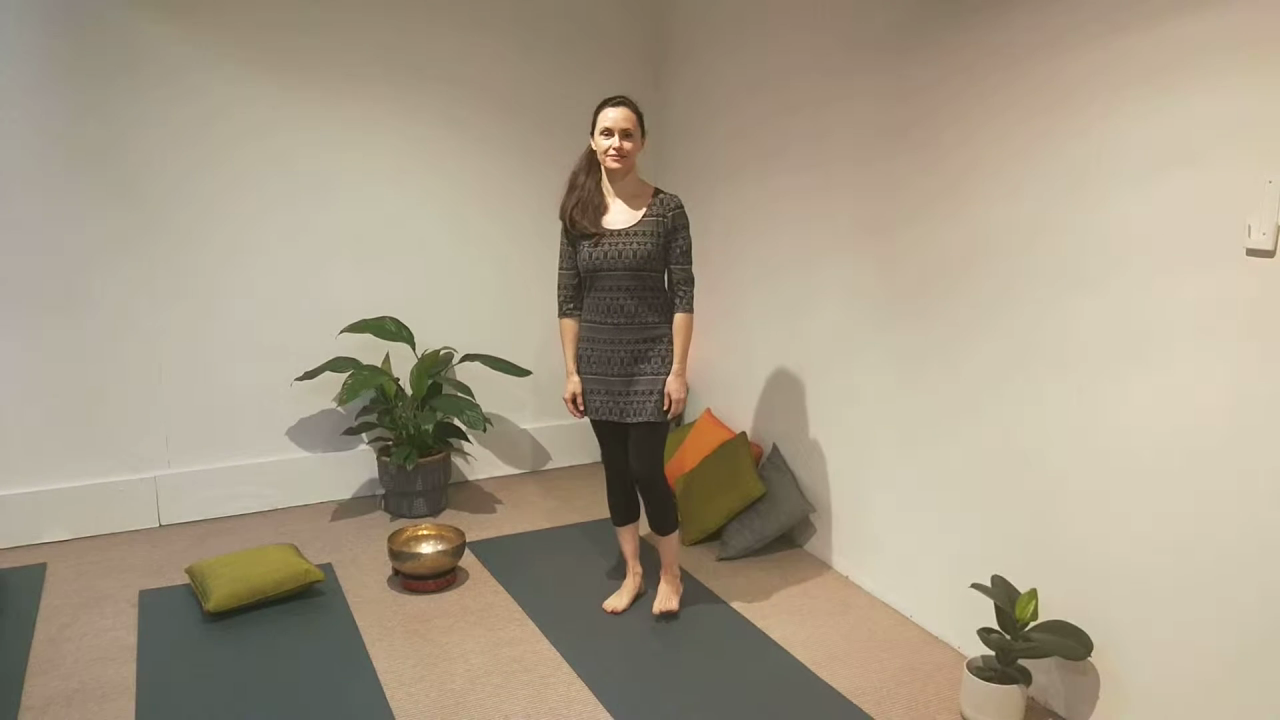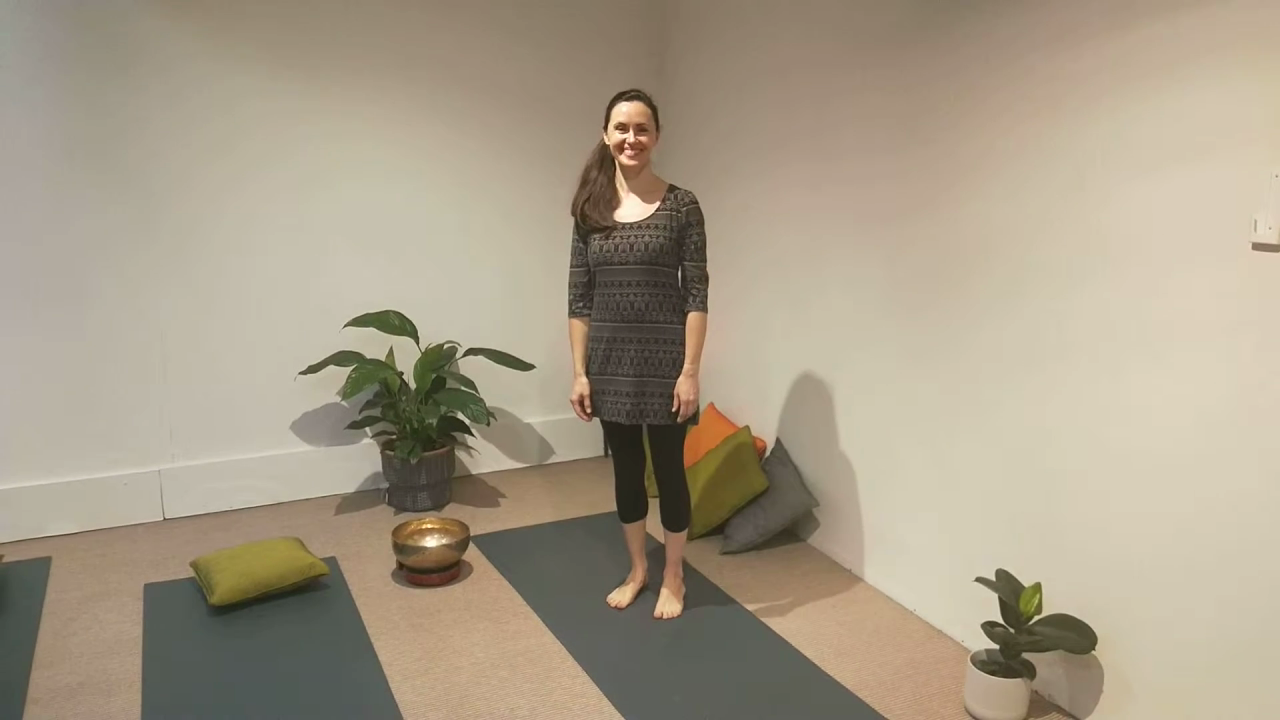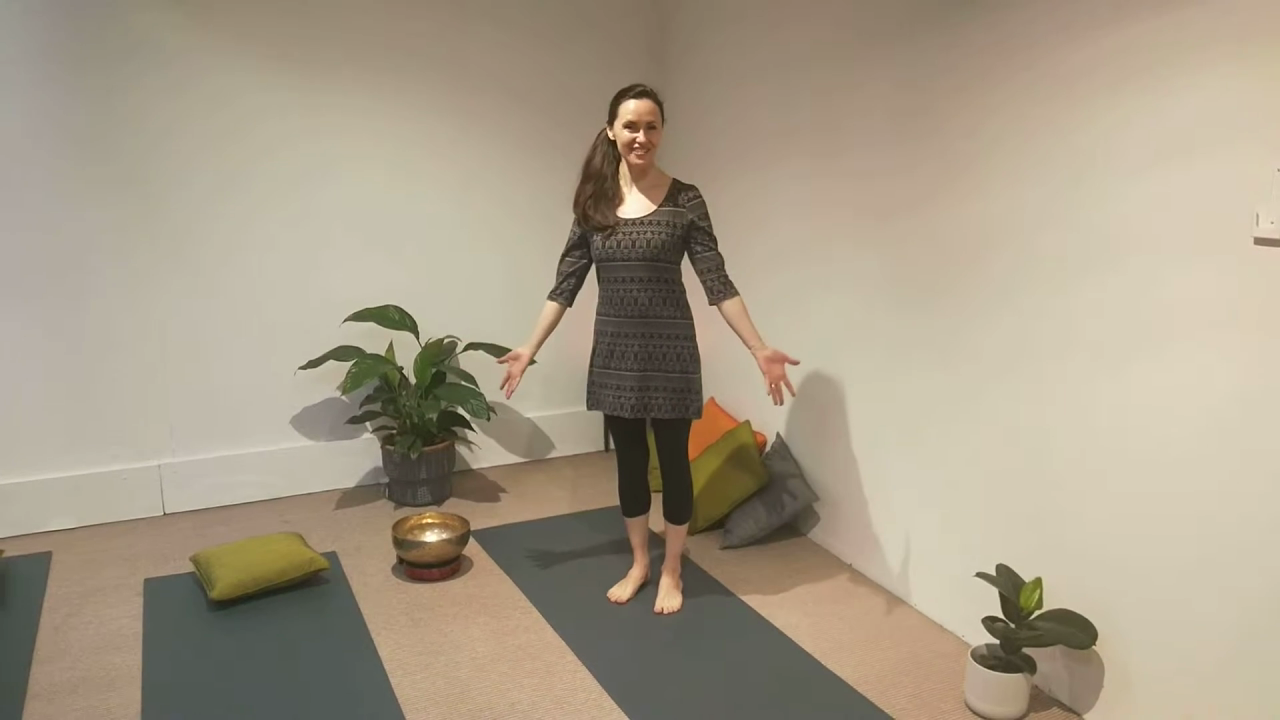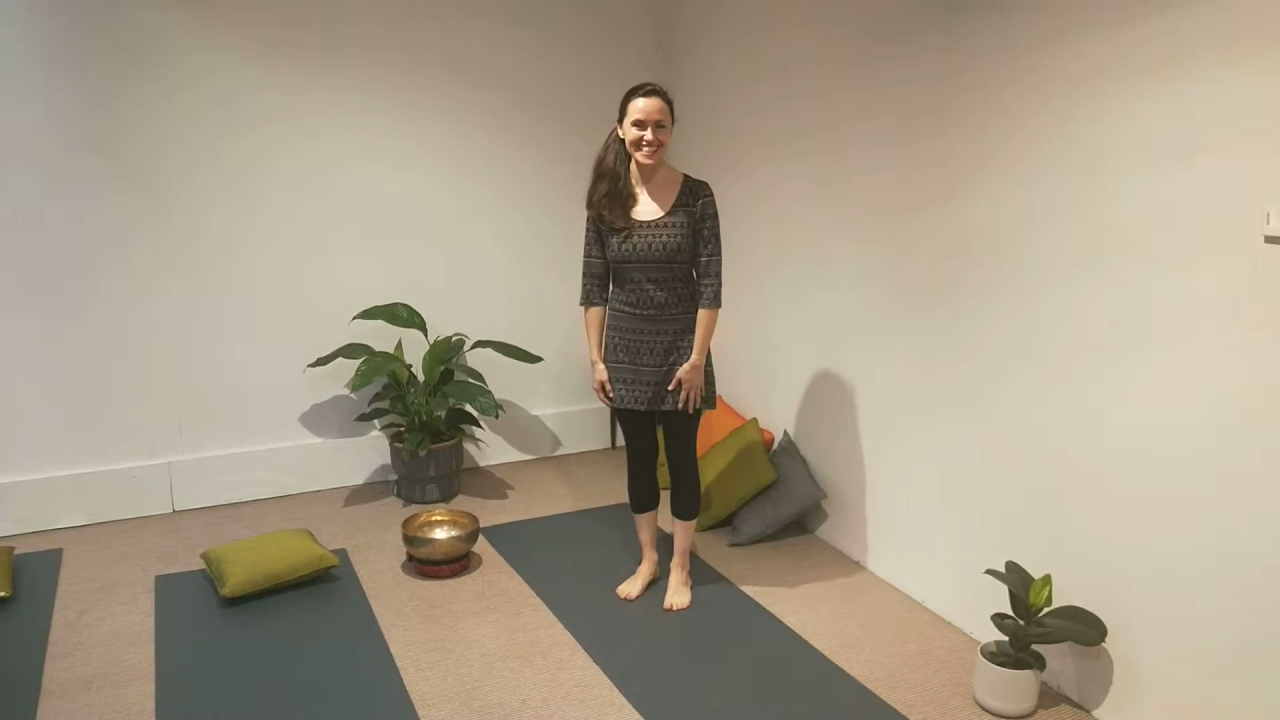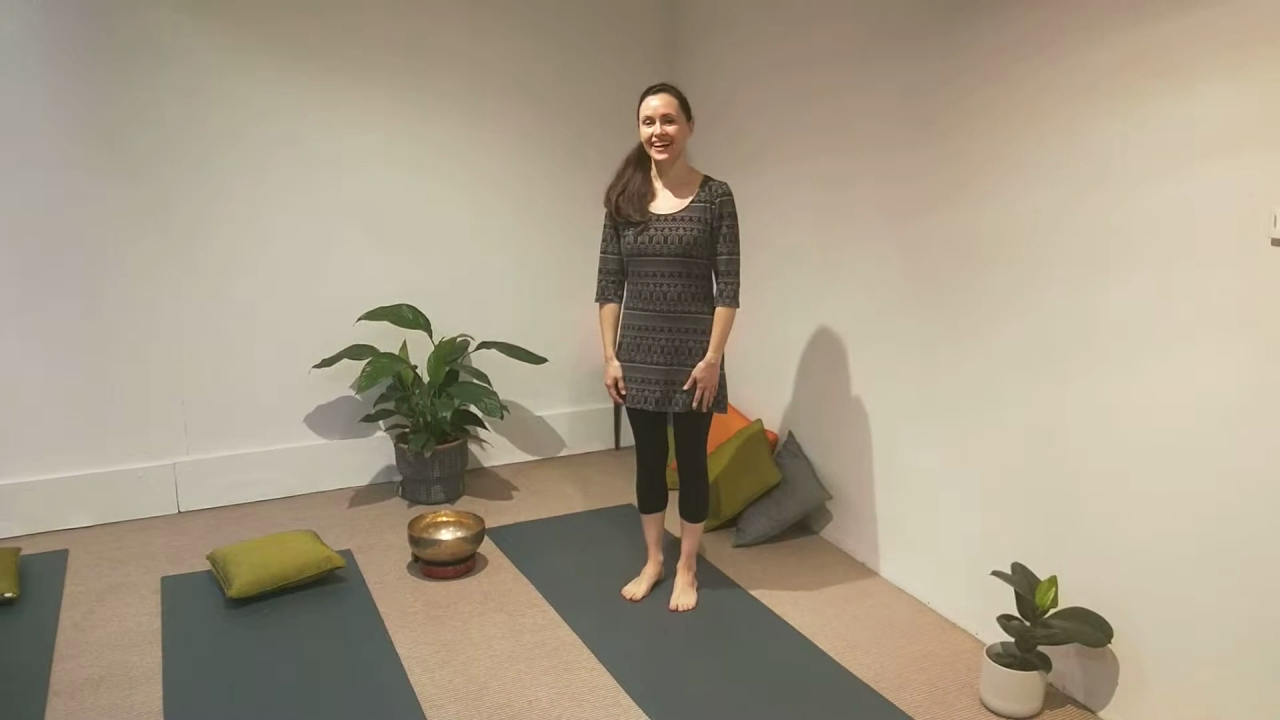
dt=1s
person 1, frame 1
left shoulder: (667, 209)
right shoulder: (579, 212)
left elbow: (683, 295)
right elbow: (568, 298)
left wrist: (679, 369)
right wrist: (571, 370)
left hip: (651, 358)
right hip: (599, 360)
left knee: (646, 469)
right knee: (616, 469)
left ankle: (670, 574)
right ankle: (633, 573)
person 1, frame 2
left shoulder: (682, 206)
right shoulder: (590, 208)
left elbow: (696, 296)
right elbow: (579, 298)
left wrist: (690, 371)
right wrist: (579, 372)
left hip: (663, 357)
right hip: (609, 359)
left knee: (668, 468)
right knee: (626, 468)
left ankle: (673, 576)
right ankle: (637, 568)
person 1, frame 3
left shoulder: (685, 200)
right shoulder: (594, 201)
left elbow: (717, 282)
right elbow: (566, 283)
left wrist: (760, 350)
right wrist: (530, 349)
left hip: (669, 349)
right hip: (614, 350)
left knee: (672, 461)
right knee: (629, 460)
left ankle: (671, 571)
right ankle: (639, 562)
person 1, frame 4
left shoulder: (696, 196)
right shoulder: (606, 199)
left elbow: (710, 285)
right elbow: (594, 285)
left wrist: (698, 358)
right wrist: (596, 357)
left hip: (679, 346)
right hip: (626, 348)
left knee: (681, 458)
right knee: (639, 457)
left ankle: (681, 568)
right ankle: (647, 560)
person 1, frame 5
left shoulder: (715, 195)
right shoulder: (624, 196)
left elbow: (728, 285)
right elbow: (609, 282)
left wrist: (713, 357)
right wrist: (609, 354)
left hip: (691, 347)
right hip: (638, 347)
left knee: (690, 459)
right knee: (648, 457)
left ankle: (687, 569)
right ankle: (653, 560)
